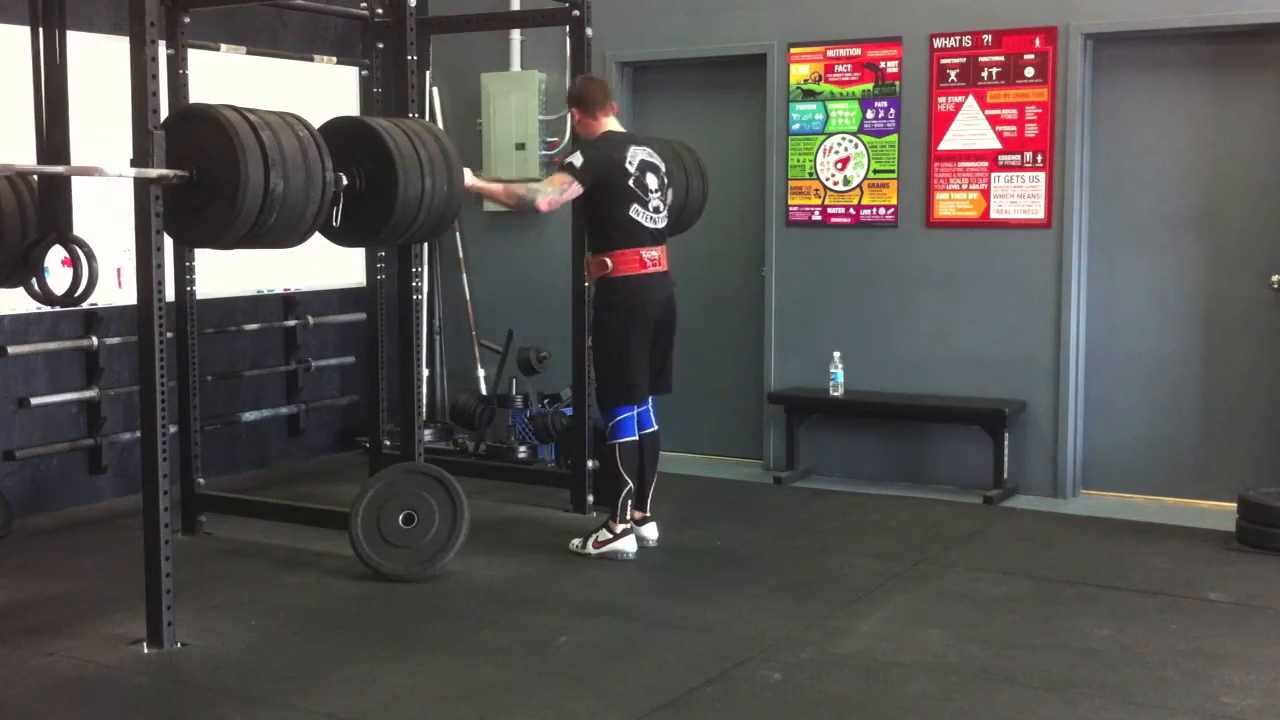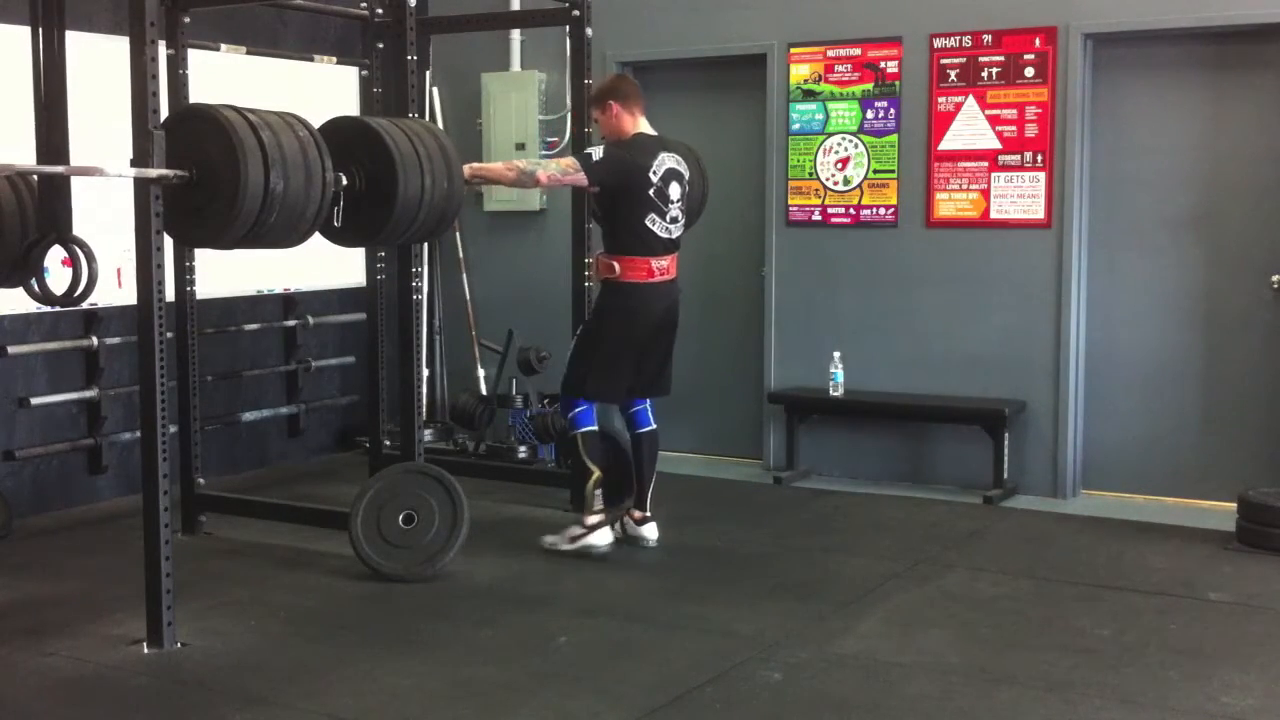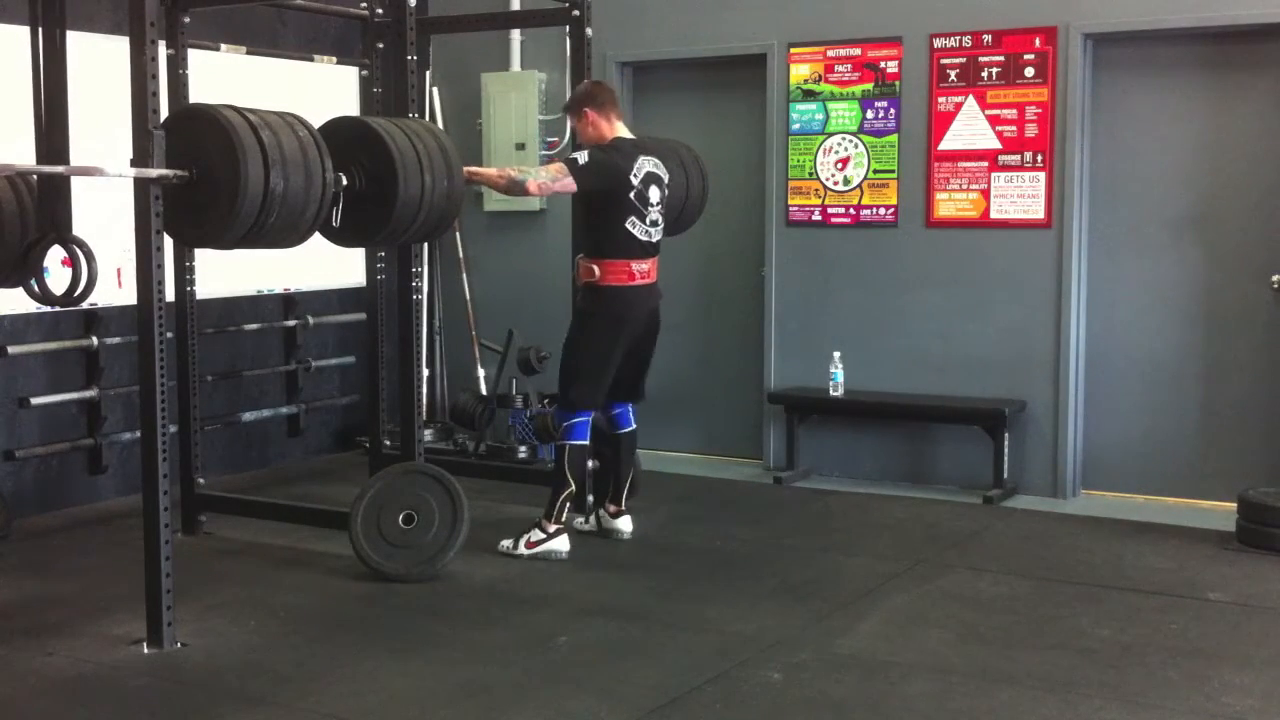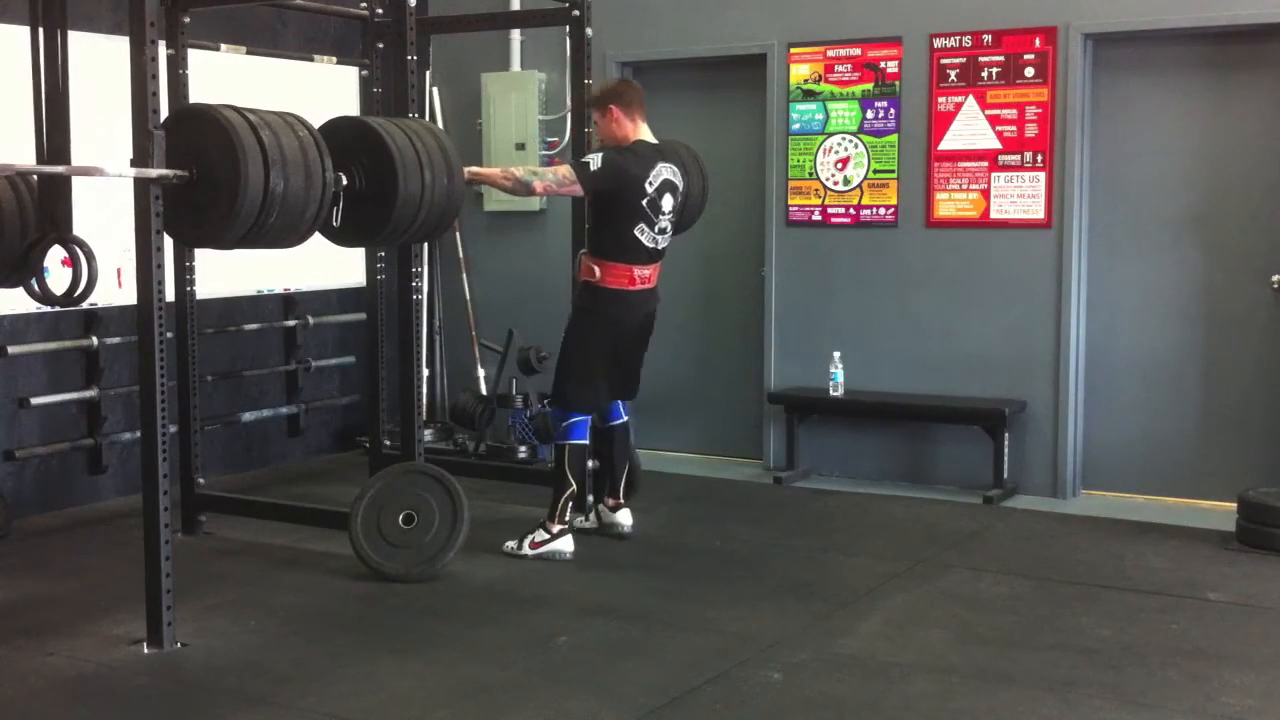
dt=0.5s
person 1, frame 1
left shoulder: (596, 155)
right shoulder: (647, 152)
left elbow: (541, 198)
left wrist: (474, 184)
left hip: (623, 291)
right hip: (659, 287)
left knee: (619, 407)
right knee: (641, 403)
left ankle: (619, 529)
right ankle: (642, 516)
person 1, frame 2
left shoulder: (620, 157)
right shoulder: (675, 155)
left elbow: (543, 172)
left wrist: (473, 170)
left hip: (628, 295)
right hip: (663, 294)
left knee: (580, 398)
right knee: (637, 402)
left ankle: (593, 520)
right ankle: (639, 517)
person 1, frame 3
left shoulder: (603, 161)
right shoulder: (651, 160)
left elbow: (532, 181)
left wrist: (469, 172)
left hip: (609, 298)
right hip: (645, 297)
left knee: (576, 409)
right knee: (616, 403)
left ankle: (551, 529)
right ankle: (615, 511)
person 1, frame 4
left shoulder: (617, 164)
right shoulder: (668, 165)
left elbow: (538, 182)
left wrist: (471, 172)
left hip: (606, 300)
right hip: (642, 299)
left knee: (573, 408)
right knee: (611, 399)
left ankle: (555, 530)
right ankle: (614, 505)
